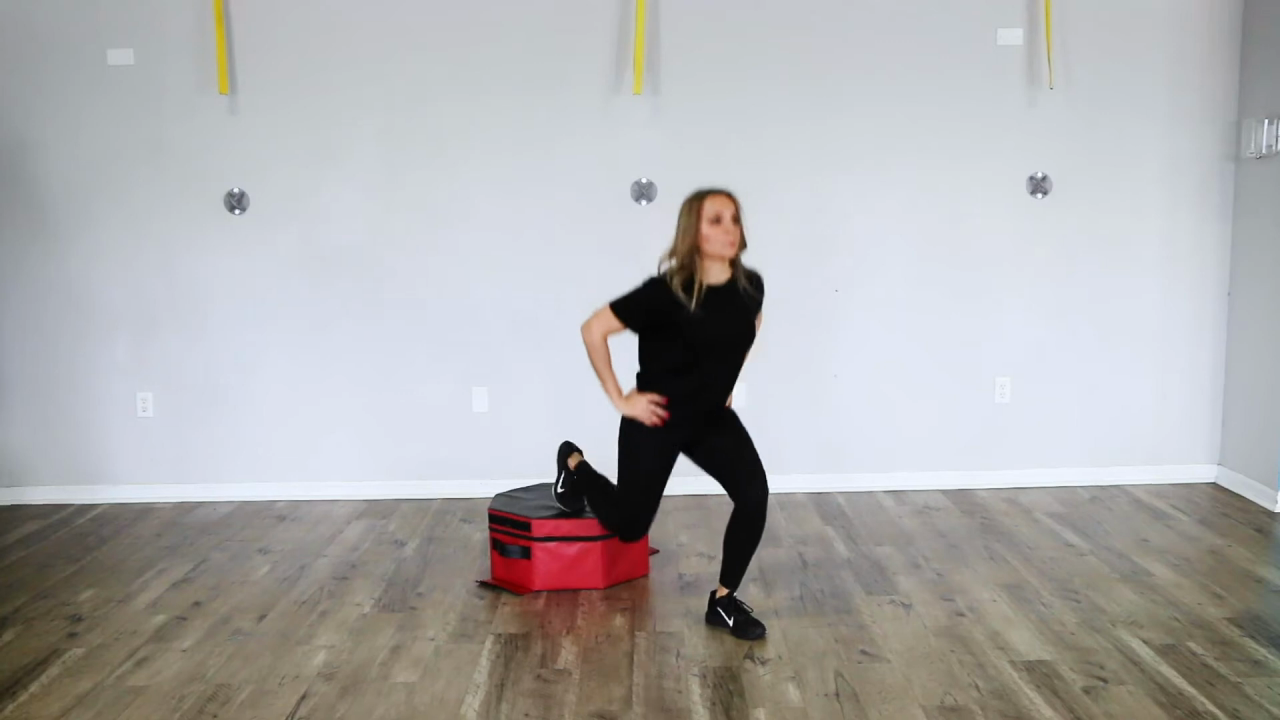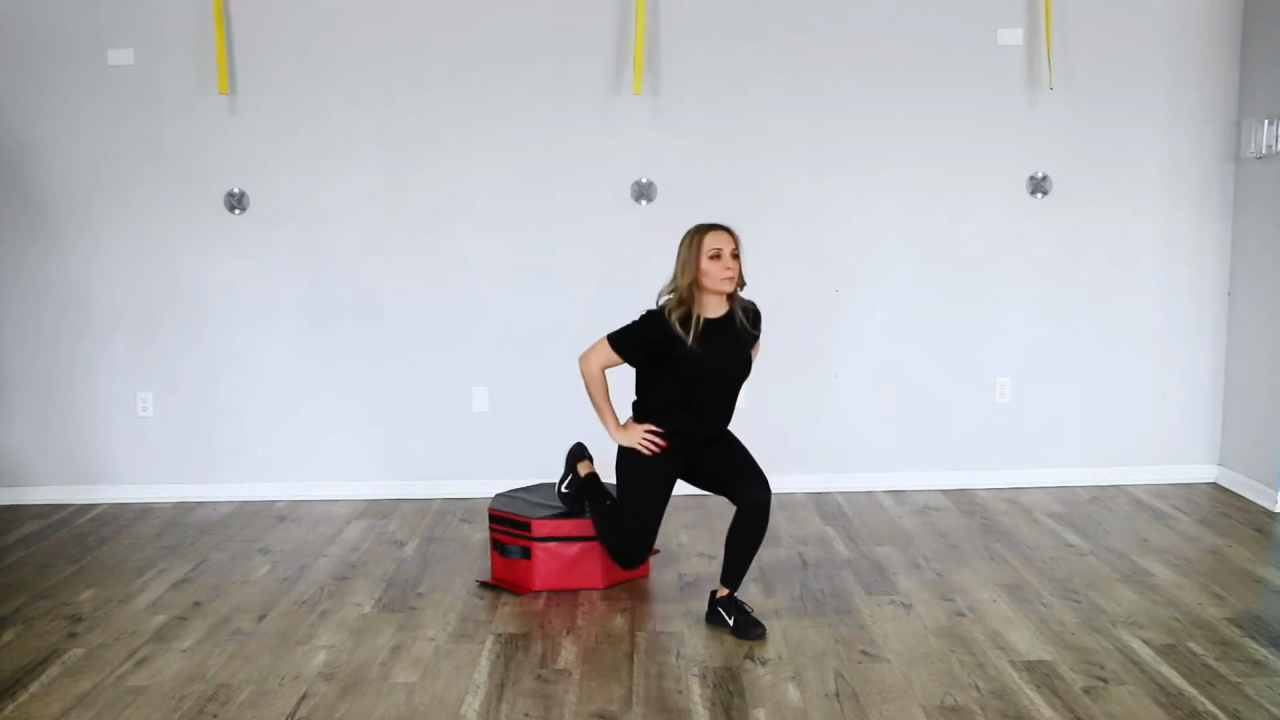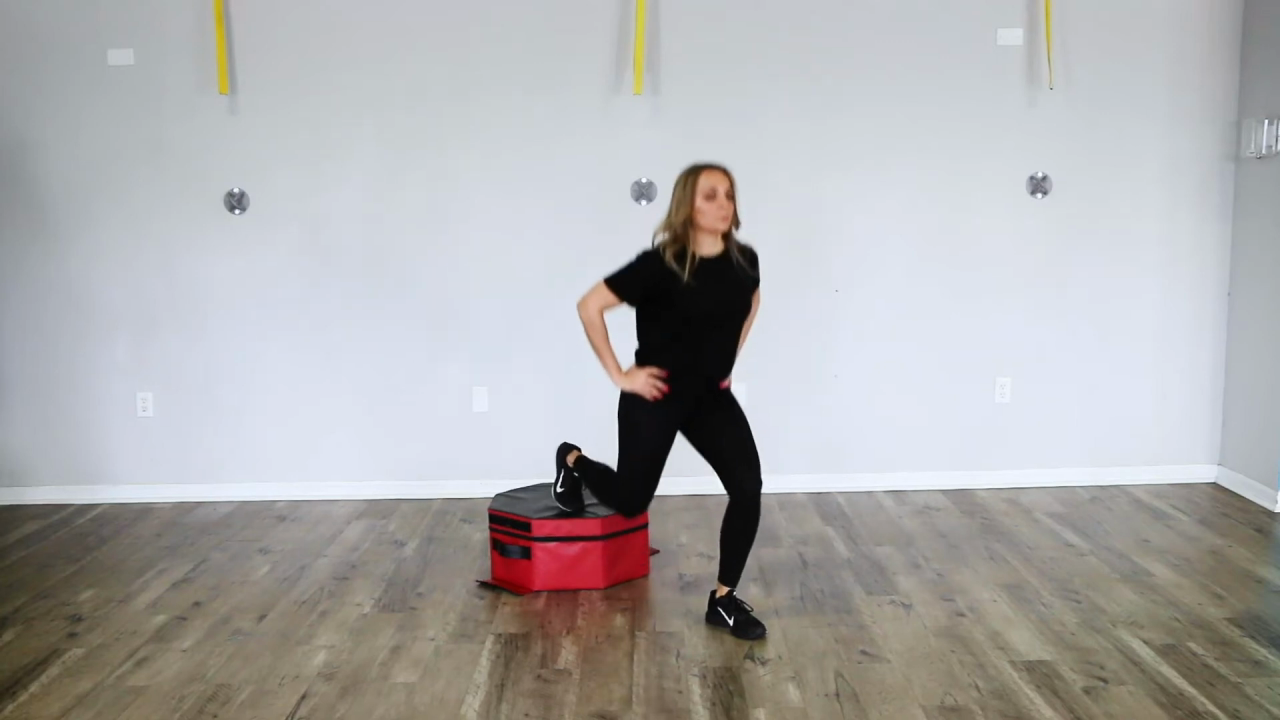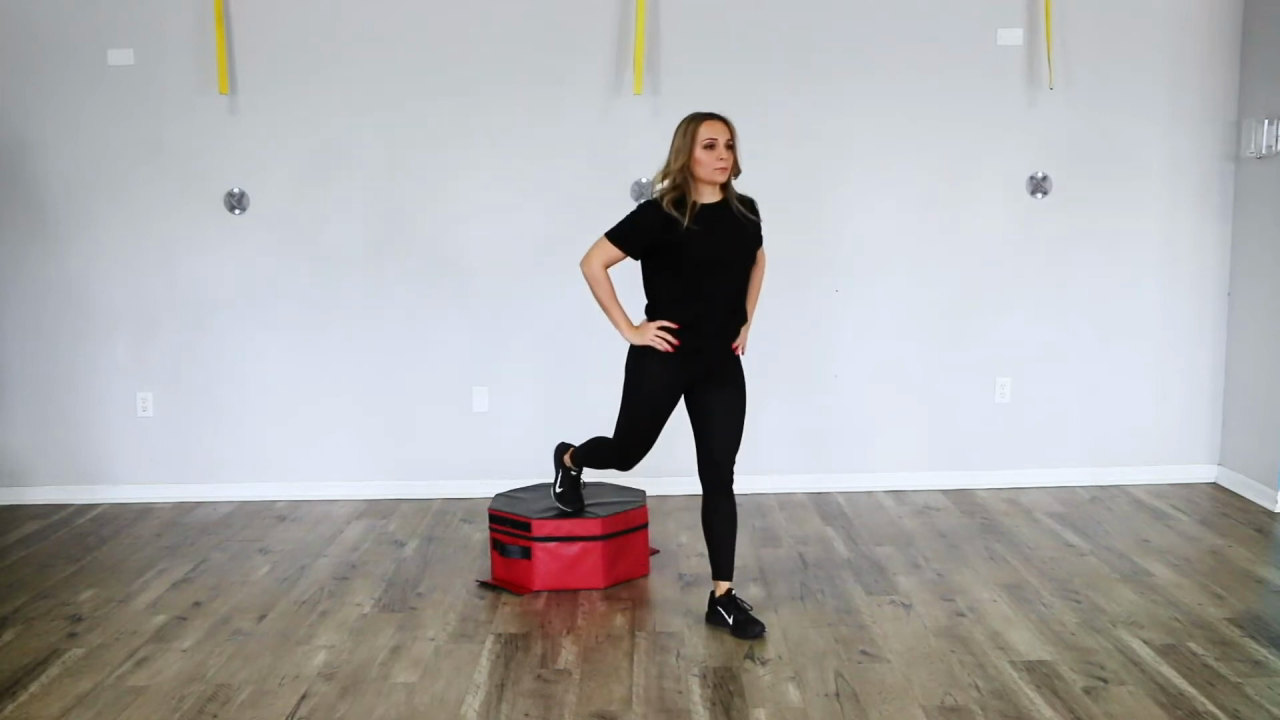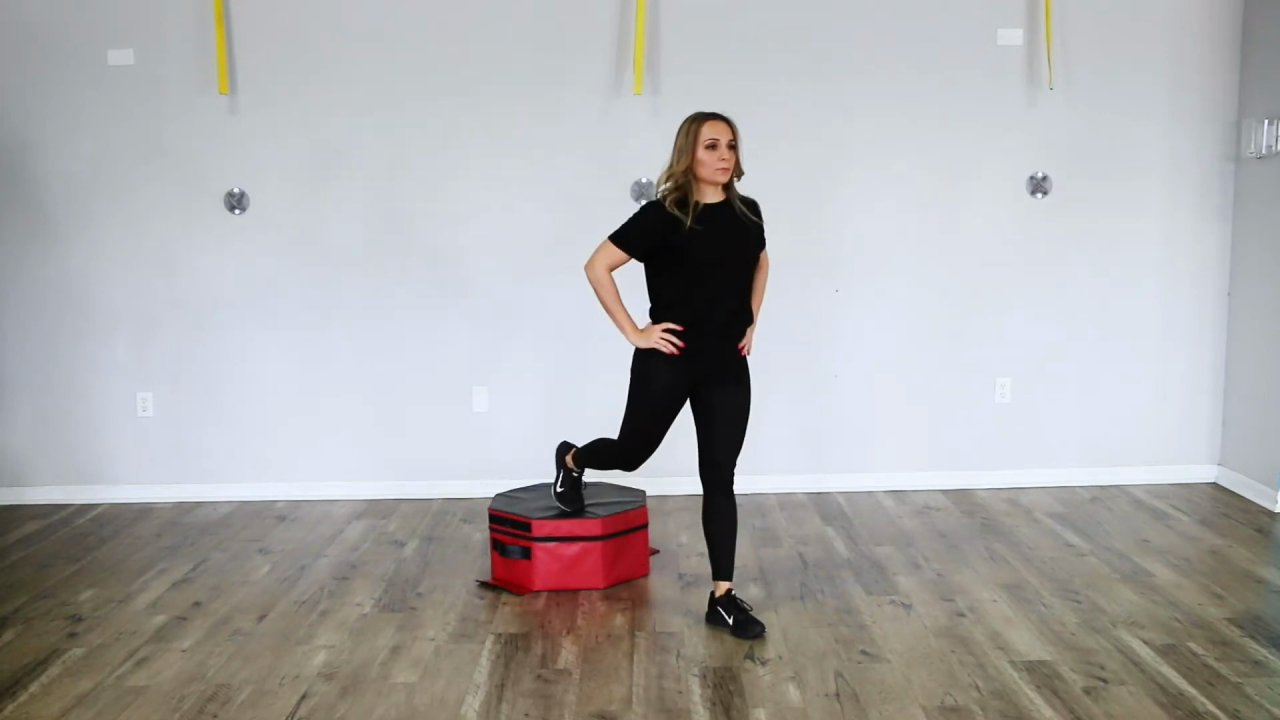
dt=0.3s
person 1, frame 1
left shoulder: (750, 286)
right shoulder: (667, 292)
right elbow: (594, 330)
right wrist: (620, 400)
left hip: (713, 417)
right hip: (657, 419)
left knee: (754, 494)
right knee: (628, 524)
left ankle: (724, 600)
right ankle: (574, 466)
person 1, frame 2
left shoulder: (748, 317)
right shoulder: (664, 325)
right elbow: (591, 362)
right wrist: (616, 428)
left hip: (709, 441)
right hip: (655, 445)
left knee: (757, 497)
right knee: (630, 552)
left ankle: (724, 600)
right ankle: (582, 468)
person 1, frame 3
left shoulder: (744, 261)
right shoulder: (660, 265)
right elbow: (590, 307)
right wrist: (618, 374)
left hip: (712, 398)
right hip: (655, 398)
left knee: (748, 488)
right knee: (630, 501)
left ankle: (724, 599)
right ankle: (572, 463)
person 1, frame 4
left shoulder: (745, 212)
right shoulder: (660, 214)
right elbow: (593, 263)
left wrist: (745, 322)
right wrist: (628, 330)
left hip: (721, 362)
right hip: (663, 358)
left knee: (719, 477)
right knee: (627, 452)
left ankle: (723, 597)
right ankle: (568, 461)
person 1, frame 5
left shoulder: (747, 213)
right shoulder: (663, 215)
left elbow: (759, 265)
right elbow: (597, 267)
left wrist: (751, 322)
right wrist: (633, 333)
left hip: (727, 365)
right hip: (668, 360)
left knee: (720, 478)
right knee: (632, 452)
left ankle: (723, 598)
right ankle: (570, 461)
